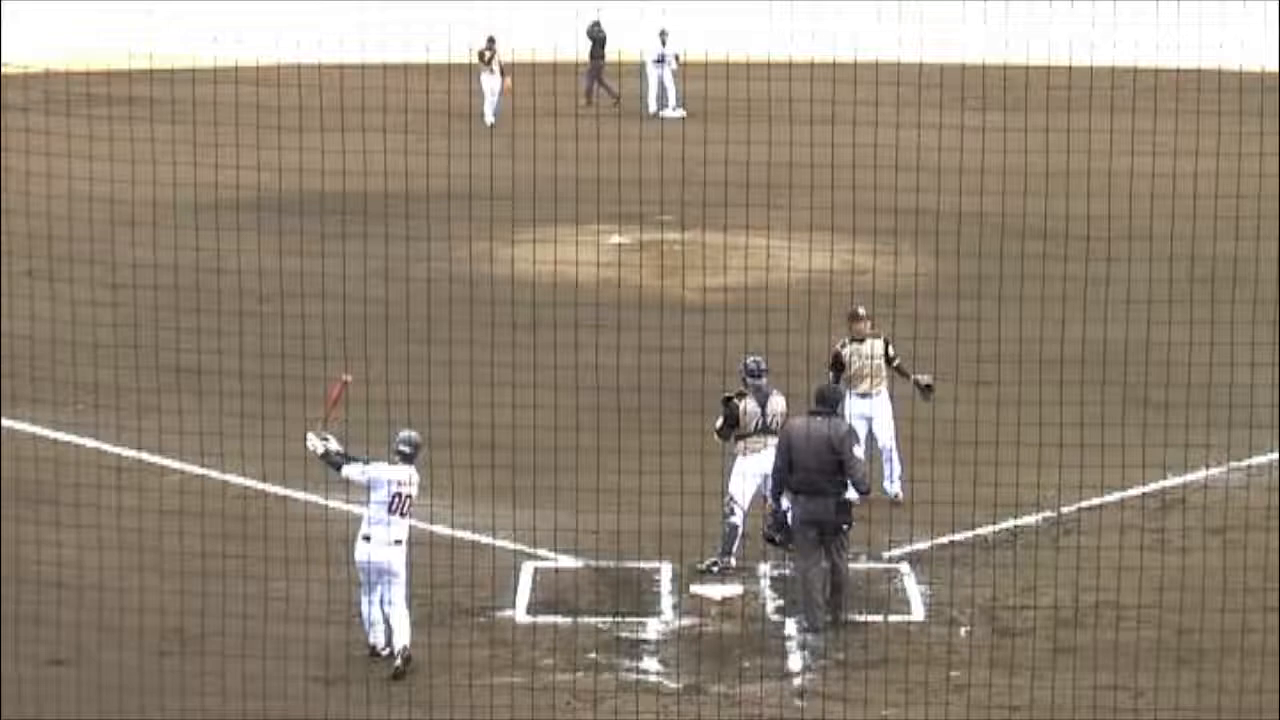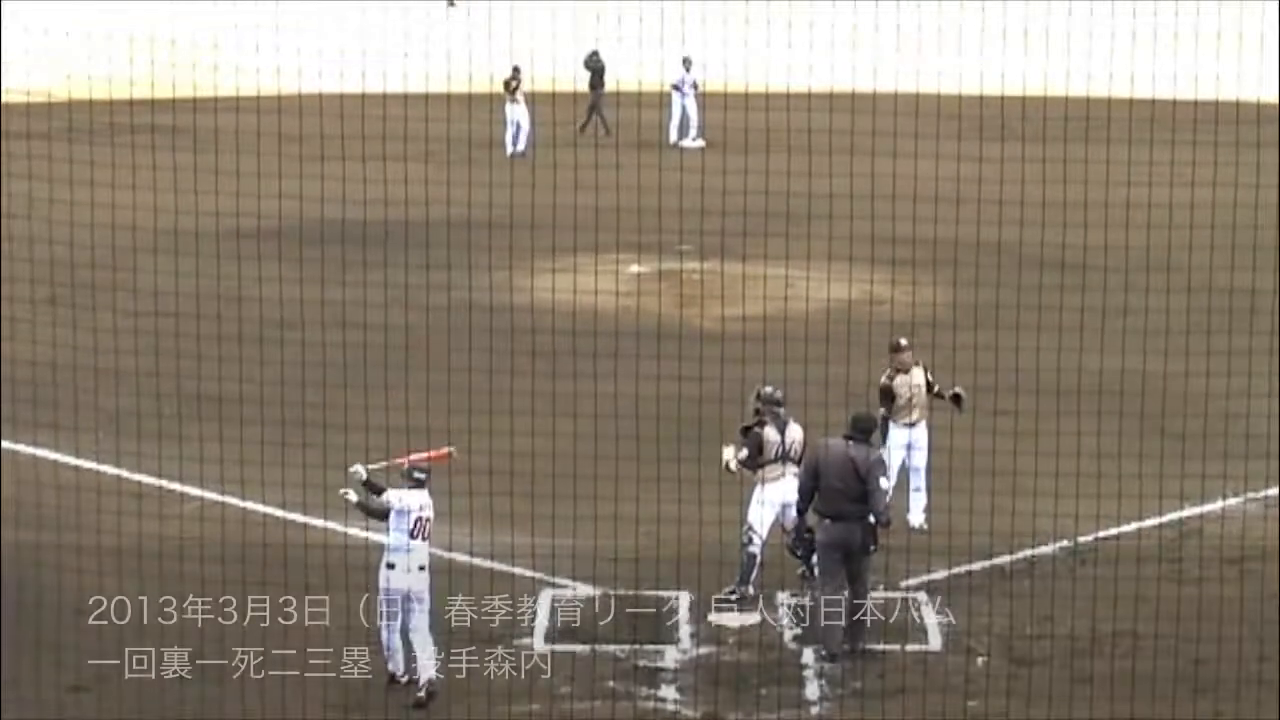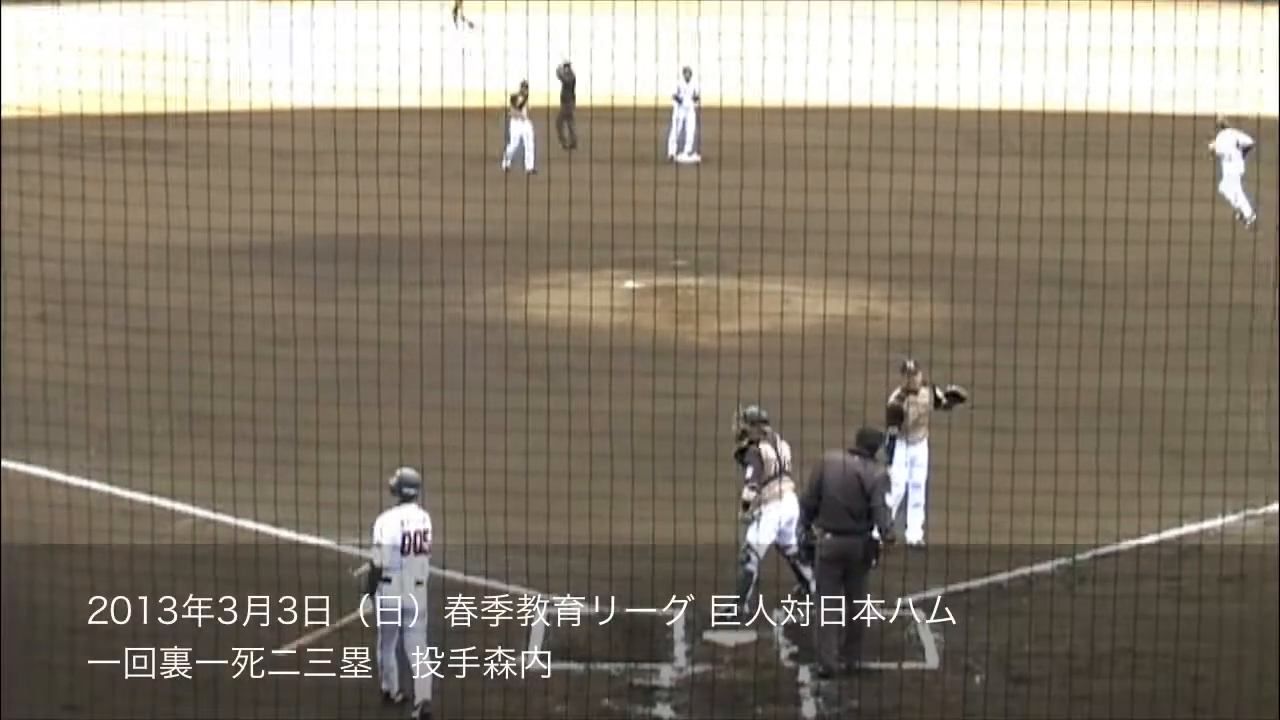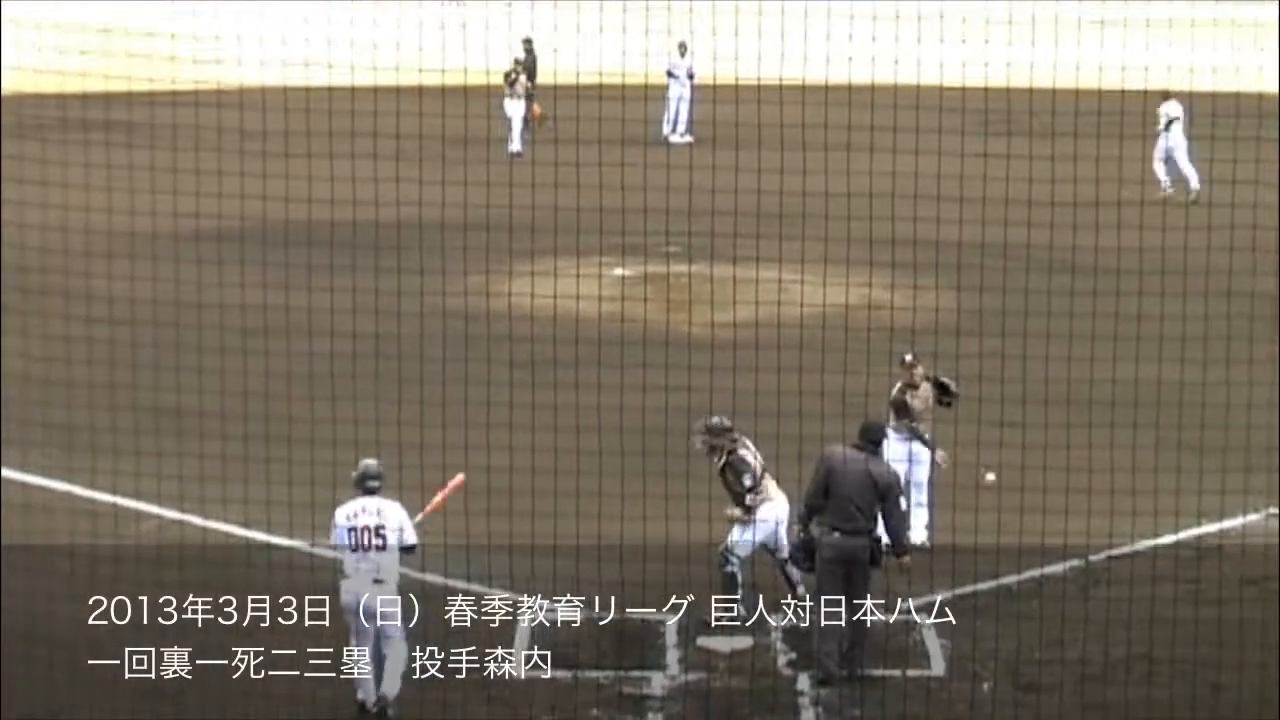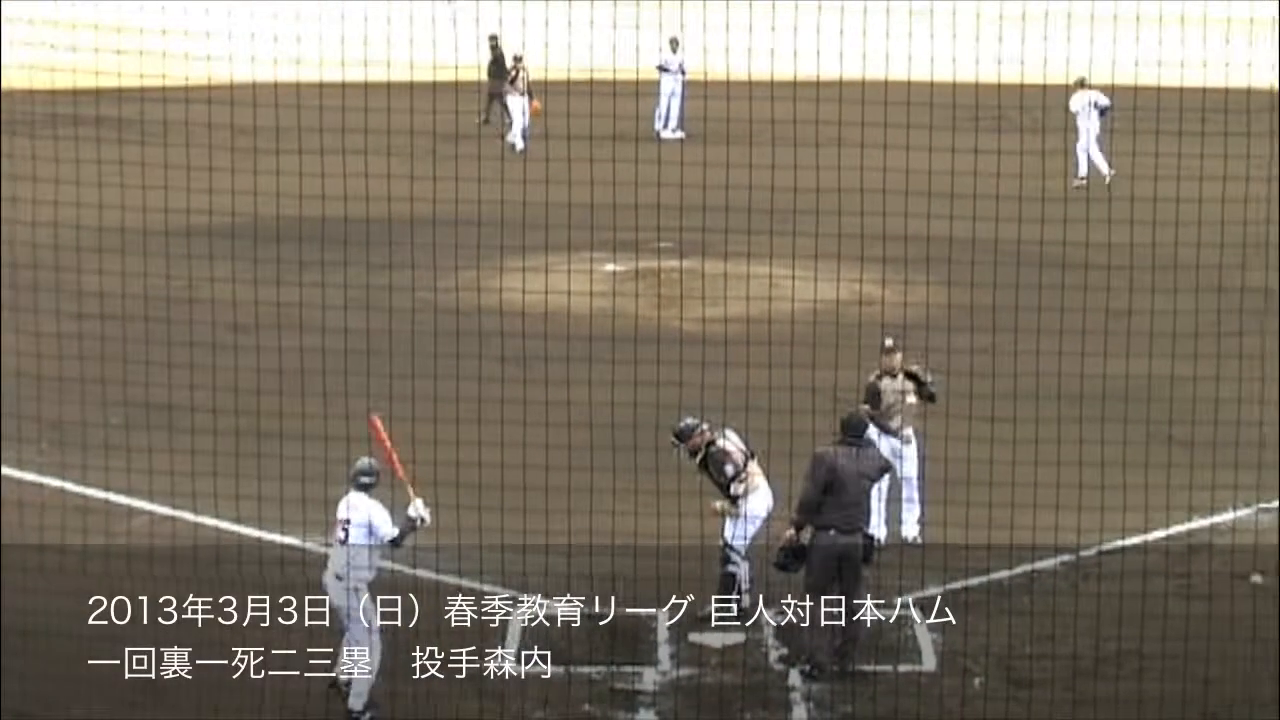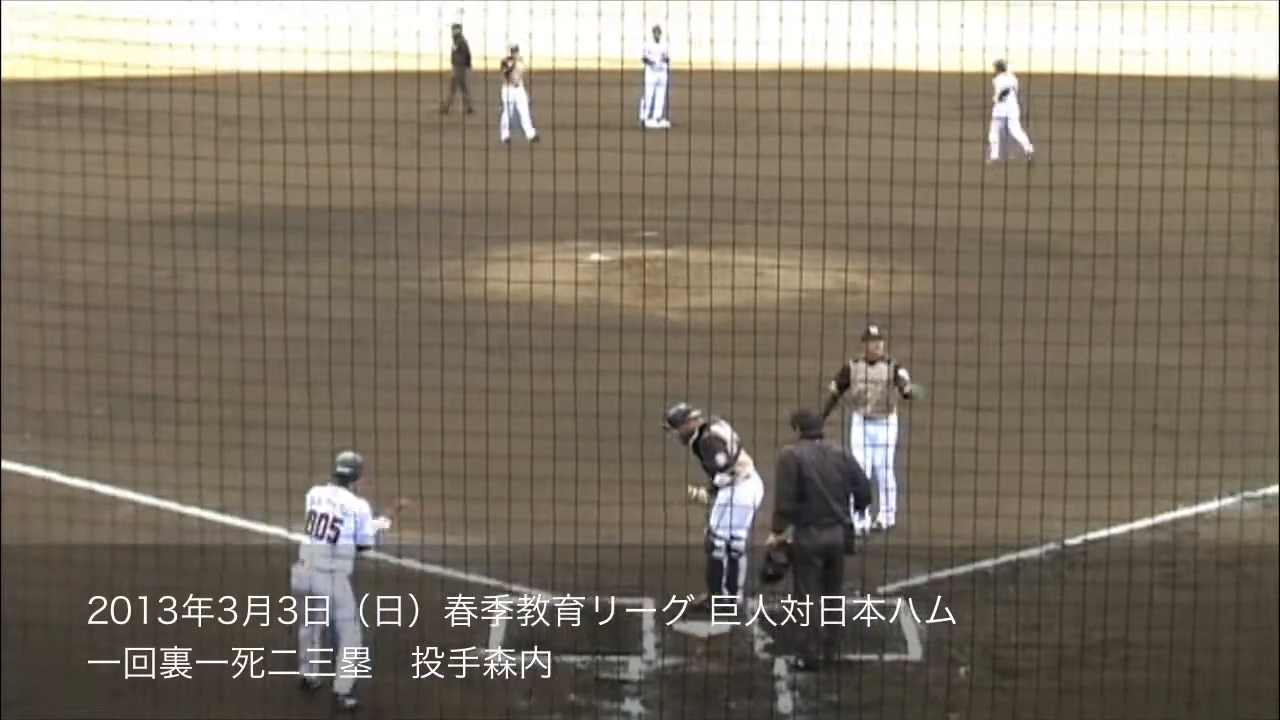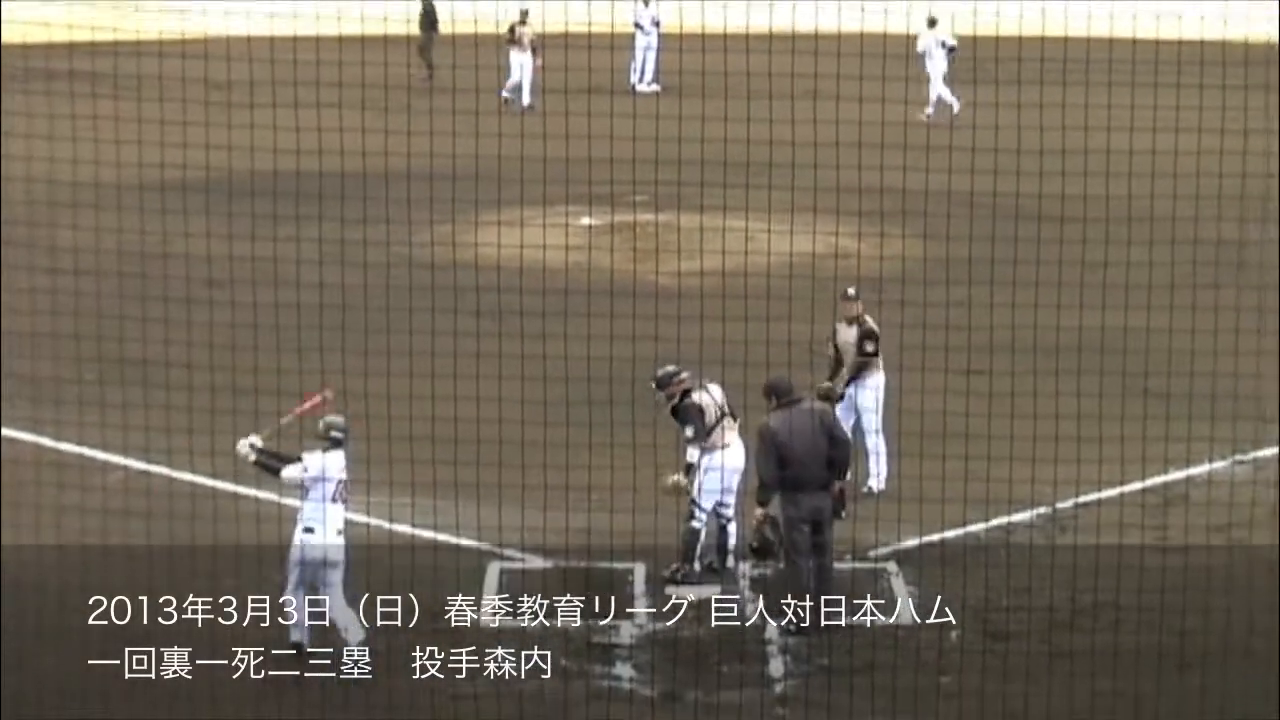
dt=0.4s
person 1, frame 1
left shoulder: (792, 427)
right shoulder: (842, 429)
left elbow: (780, 468)
right elbow: (853, 466)
left wrist: (775, 497)
right wrist: (863, 489)
left hip: (802, 503)
right hip: (834, 505)
left knee: (808, 563)
right knee: (837, 561)
left ankle: (814, 620)
right ankle: (836, 613)
person 1, frame 2
left shoulder: (823, 448)
right shoulder: (872, 457)
left elbow: (805, 486)
right elbow: (877, 493)
left wrist: (800, 513)
right wrist: (882, 519)
left hip: (828, 528)
right hip: (858, 529)
left knee: (829, 589)
right knee: (859, 587)
left ankle: (831, 646)
right ankle: (855, 640)
person 1, frame 3
left shoulder: (827, 461)
right shoulder: (877, 473)
left elbow: (809, 498)
right elbow: (880, 509)
left wrist: (806, 524)
right wrist: (887, 536)
left hip: (829, 541)
right hip: (859, 544)
left knee: (827, 603)
right knee: (856, 603)
left ankle: (827, 663)
right ankle: (851, 658)
person 1, frame 4
left shoulder: (832, 456)
right shoulder: (886, 474)
left elbow: (814, 495)
right elbow: (894, 516)
left wrist: (804, 521)
right wrist: (902, 551)
left hip: (832, 540)
right hip: (863, 543)
left knee: (827, 605)
right knee: (858, 605)
left ankle: (828, 669)
right ankle: (853, 664)
person 1, frame 5
left shoulder: (825, 456)
right shoulder: (873, 460)
left elbow: (811, 496)
left wrist: (796, 525)
left hip: (825, 538)
right hip: (856, 540)
left knee: (818, 598)
right knee: (849, 601)
left ankle: (818, 661)
right ankle: (843, 659)
person 1, frame 6
left shoulder: (791, 454)
right shoulder: (841, 453)
left elbow: (785, 498)
right elbow: (863, 489)
left wrist: (777, 531)
right wrist: (857, 510)
left hip: (807, 534)
right hip: (838, 532)
left knee: (809, 595)
right knee: (833, 592)
left ankle: (811, 654)
right ankle: (829, 648)
person 1, frame 7
left shoulder: (770, 426)
right shoulder: (820, 411)
left elbow: (768, 472)
right elbow: (843, 444)
left wrist: (763, 504)
right wrist: (837, 478)
left hip: (795, 499)
right hip: (824, 495)
left knee: (798, 558)
right knee: (823, 553)
right ankle: (822, 609)
person 2, frame 1
left shoulder: (384, 471)
right shoulder: (413, 475)
left elbow: (348, 471)
left wrist: (322, 451)
right wrist: (340, 451)
left hip: (369, 547)
right hip: (396, 549)
left knee: (370, 596)
right knee: (396, 603)
left ankle: (378, 644)
right ankle: (401, 648)
person 2, frame 2
left shoulder: (406, 497)
right shoulder: (424, 499)
left elbow: (386, 496)
right elbow: (384, 512)
left wrist: (364, 479)
right wrist: (358, 500)
left hip: (394, 574)
right hip: (420, 576)
left knee: (391, 626)
right knee: (420, 631)
left ankle: (397, 673)
right ankle: (428, 680)
person 2, frame 3
left shoulder: (387, 519)
right shoulder: (424, 517)
left elbow: (378, 562)
left wrist: (368, 596)
left hip: (389, 589)
right hip: (417, 590)
left knee: (387, 644)
right knee: (417, 648)
left ankle: (391, 691)
person 2, frame 4
left shoulder: (341, 512)
right shoulder: (394, 509)
left elbow: (338, 547)
right elbow: (410, 547)
right wrist: (398, 534)
left hip: (351, 588)
right hip: (383, 589)
left knee: (361, 645)
right knee: (394, 646)
left ankle: (367, 699)
right ankle: (386, 696)
person 2, frame 5
left shoulder: (347, 502)
right shoulder: (371, 507)
left elbow: (381, 532)
right elbow: (395, 540)
left wrist: (412, 520)
right wrist: (413, 518)
left hip: (336, 579)
right hip: (350, 584)
left knee: (353, 631)
right knee: (367, 646)
left ankle: (342, 676)
person 2, frame 6
left shoulder: (315, 493)
right shoulder: (360, 506)
right elbow: (363, 545)
right wrist: (380, 526)
left hip: (302, 572)
right hip: (333, 579)
left knee: (309, 625)
right knee: (350, 635)
left ankle: (308, 676)
right ankle: (343, 692)
person 2, frame 7
left shoulder: (324, 461)
right shoulder: (335, 458)
left elbow: (288, 474)
right elbow: (293, 461)
left wrist: (253, 458)
right wrist: (258, 447)
left hip: (309, 539)
right hip: (334, 542)
left knee: (295, 592)
right knee: (334, 598)
left ankle: (298, 641)
right ankle: (356, 641)
person 3, frame 1
left shoulder: (738, 402)
right shoulder: (779, 398)
left elbow: (722, 433)
right elbow: (783, 429)
left wrist: (728, 415)
left hip: (749, 460)
right hip: (773, 456)
left knee: (734, 508)
left ankle: (725, 558)
person 3, frame 2
left shoulder: (758, 431)
right shoulder: (795, 427)
left elbow: (744, 461)
right elbow: (798, 458)
left wrist: (729, 457)
left hip: (769, 489)
right hip: (791, 484)
left knee: (752, 537)
left ankle: (744, 588)
person 3, frame 3
left shoulder: (753, 450)
right shoulder: (778, 442)
left elbow: (752, 484)
left wrist: (746, 509)
left hip: (771, 509)
right hip: (790, 503)
left knee: (749, 557)
right knee: (792, 549)
left ankle: (742, 607)
right ankle: (810, 587)
person 3, frame 4
left shoulder: (735, 460)
right shoulder: (740, 444)
left elbow: (754, 491)
left wrist: (742, 513)
right wrist: (741, 506)
left hip: (762, 511)
right hip: (778, 503)
left knee: (730, 557)
right knee: (781, 551)
left ankle: (733, 611)
right ankle: (798, 592)
person 3, frame 5
left shoulder: (715, 452)
right shoulder: (723, 434)
left elbow: (738, 478)
right elbow: (751, 456)
left wrist: (729, 505)
left hip: (748, 502)
right hip: (761, 494)
left knee: (731, 553)
right knee: (738, 550)
left ankle: (724, 607)
right ankle: (741, 600)
person 3, frame 6
left shoulder: (708, 438)
right shoulder: (714, 425)
left elbow: (726, 469)
left wrist: (707, 493)
right wrist: (712, 490)
left hip: (736, 490)
right hip: (751, 485)
left knee: (715, 540)
right knee: (737, 543)
left ankle: (717, 595)
right ankle: (734, 595)
person 3, frame 7
left shoulder: (689, 404)
right shoulder: (711, 388)
left elbow: (695, 441)
right elbow: (732, 418)
left wrist: (685, 473)
left hip: (716, 458)
right hip: (736, 451)
left knee: (698, 512)
right knee: (727, 509)
left ankle: (689, 567)
right ankle: (725, 560)
person 4, frame 1
left shoulder: (881, 340)
right shoulder: (842, 349)
left elbow: (895, 362)
right elbow: (833, 380)
left wrist: (914, 378)
left hip: (880, 399)
right hip: (855, 401)
left knee: (888, 444)
right knee: (854, 447)
left ankle: (893, 485)
person 4, frame 2
left shoulder: (920, 368)
right shoulder: (888, 381)
left elbow: (932, 388)
right elbow: (885, 415)
left wrist: (948, 395)
right wrist: (884, 444)
left hip: (919, 428)
right hip: (897, 430)
left knee: (919, 474)
right knee: (888, 473)
left ankle: (916, 517)
person 4, frame 3
left shoulder: (928, 389)
right shoulder: (897, 401)
left elbow: (942, 403)
right elbow: (892, 436)
left wrist: (951, 399)
right wrist: (890, 464)
left hip: (923, 446)
right hip: (903, 447)
left knee: (921, 490)
right knee: (896, 490)
left ankle: (914, 535)
person 4, frame 4
left shoulder: (930, 382)
right shoulder: (899, 395)
left elbow: (947, 402)
right elbow: (911, 428)
left wrist: (949, 393)
right wrist: (934, 450)
left hip: (921, 441)
right hip: (897, 440)
left knee: (920, 487)
left ankle: (919, 535)
right ankle: (884, 536)
person 4, frame 5
left shoulder: (911, 375)
right shoulder: (875, 382)
left elbow: (932, 399)
right elbow: (871, 415)
left wrist: (926, 383)
right wrist: (895, 434)
left hip: (906, 433)
right hip: (881, 435)
left knee: (911, 480)
right knee: (880, 483)
left ankle: (911, 531)
right ankle: (877, 532)
person 4, frame 6
left shoulder: (892, 365)
right shoulder: (851, 366)
left elbow: (903, 387)
right elbow: (835, 393)
left wrist: (909, 390)
right wrist: (821, 419)
left hip: (885, 422)
right hip: (860, 422)
left knee: (883, 469)
right knee: (860, 470)
left ankle: (886, 516)
right ankle: (860, 521)
person 4, frame 7
left shoulder: (867, 328)
right shoulder: (840, 325)
left elbow: (865, 363)
right elbow: (838, 355)
left wrist: (843, 384)
right wrist: (831, 380)
left hip: (870, 380)
right hip: (850, 381)
left knee: (872, 430)
right knee: (840, 424)
left ankle: (878, 480)
